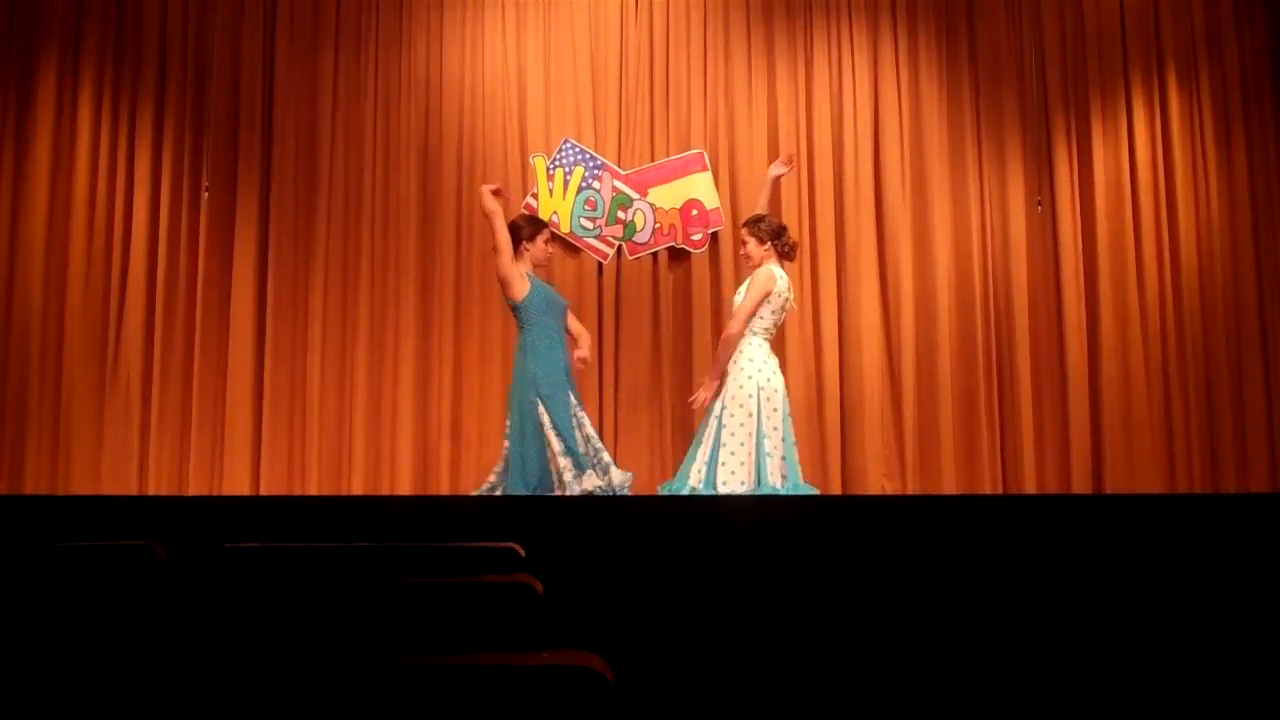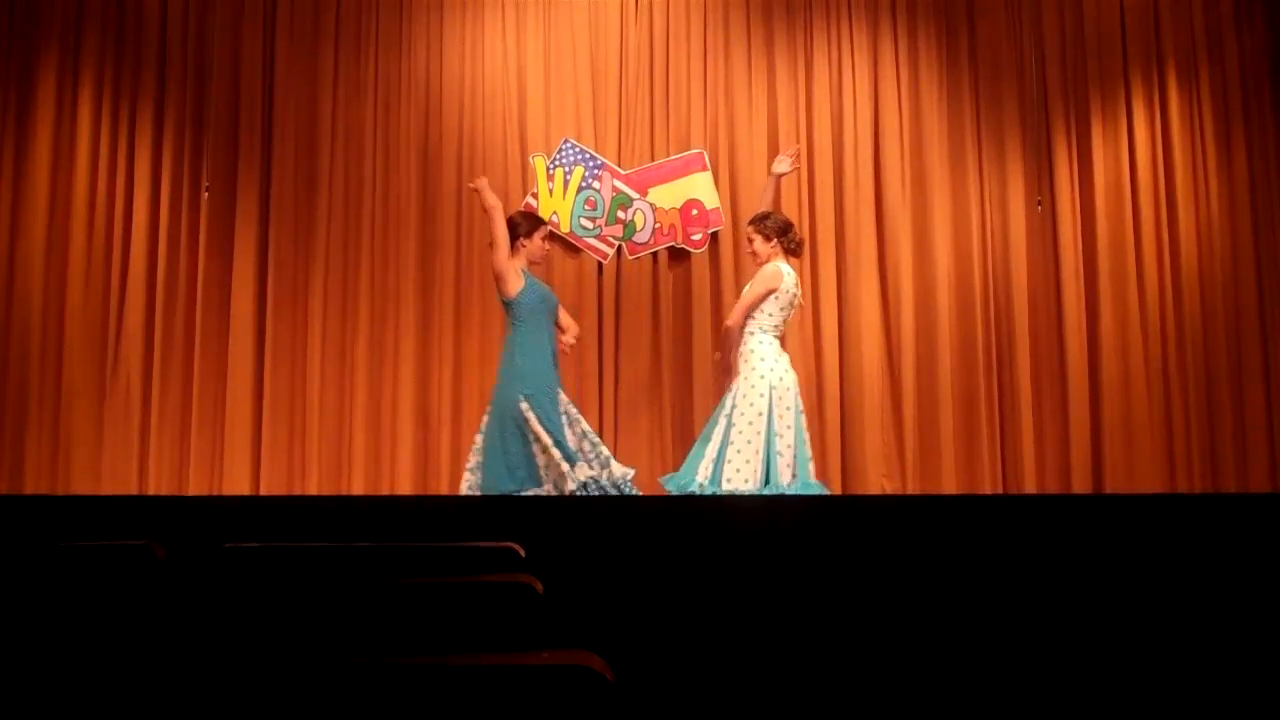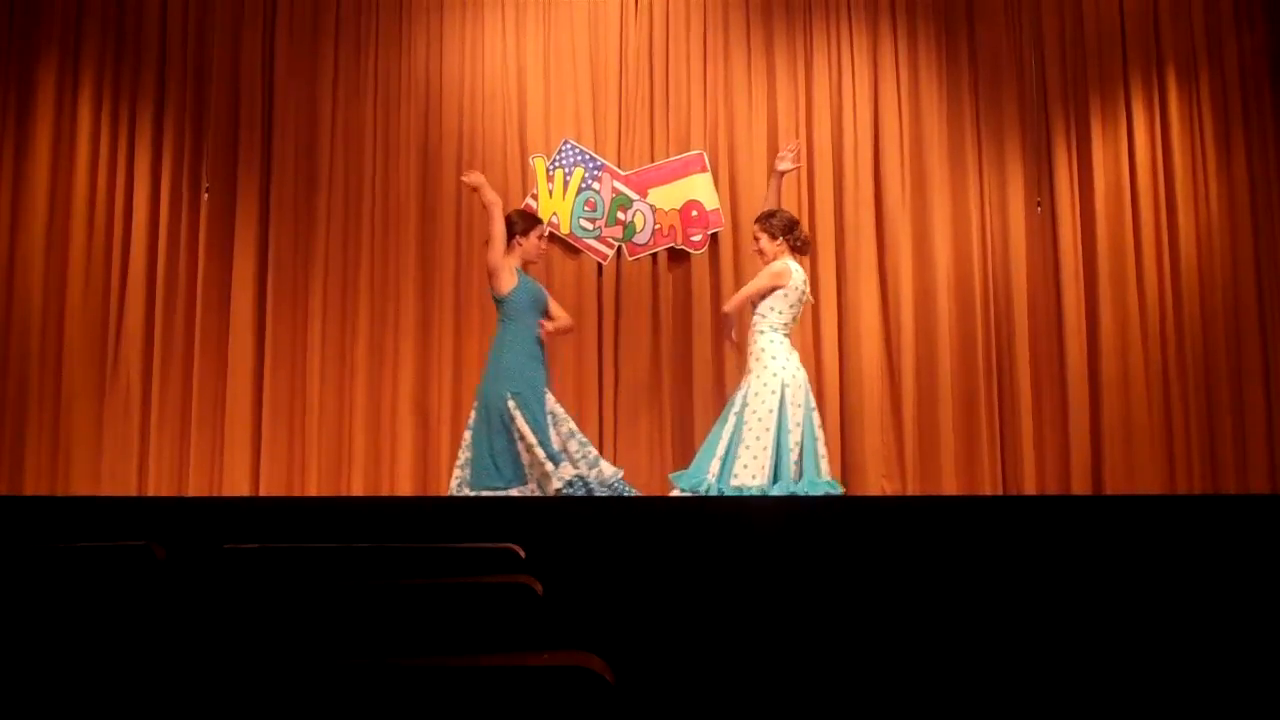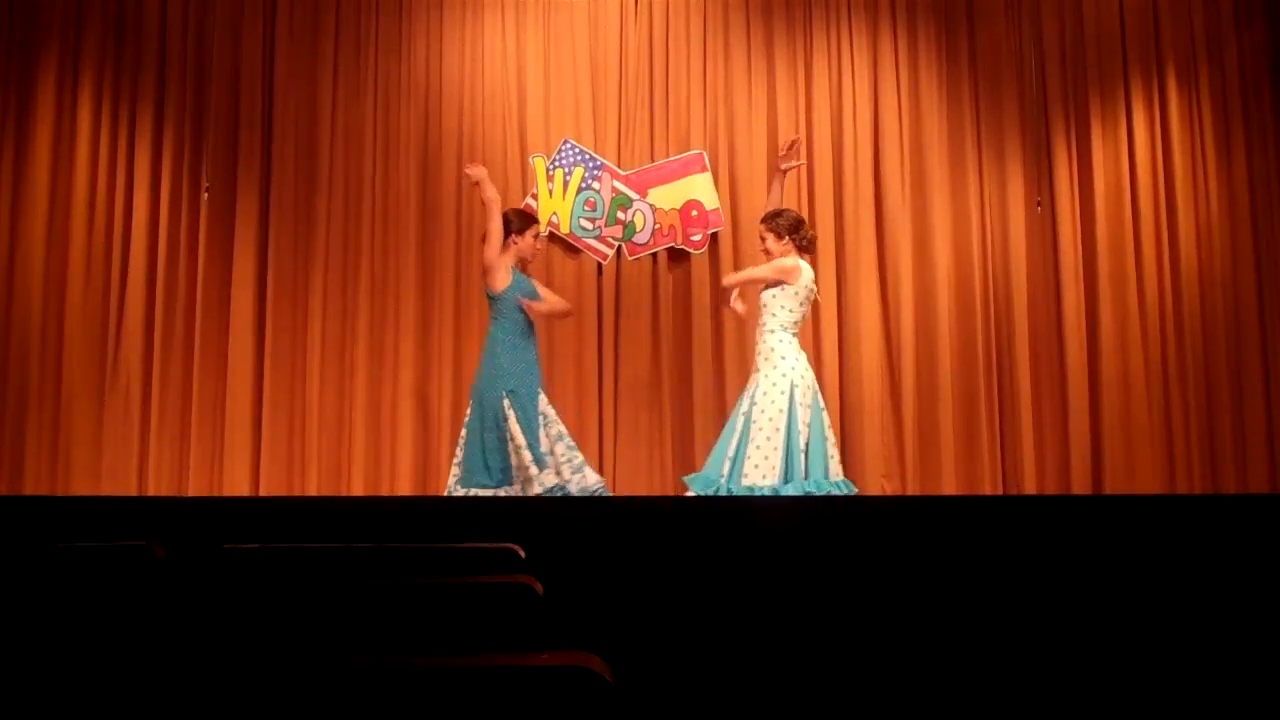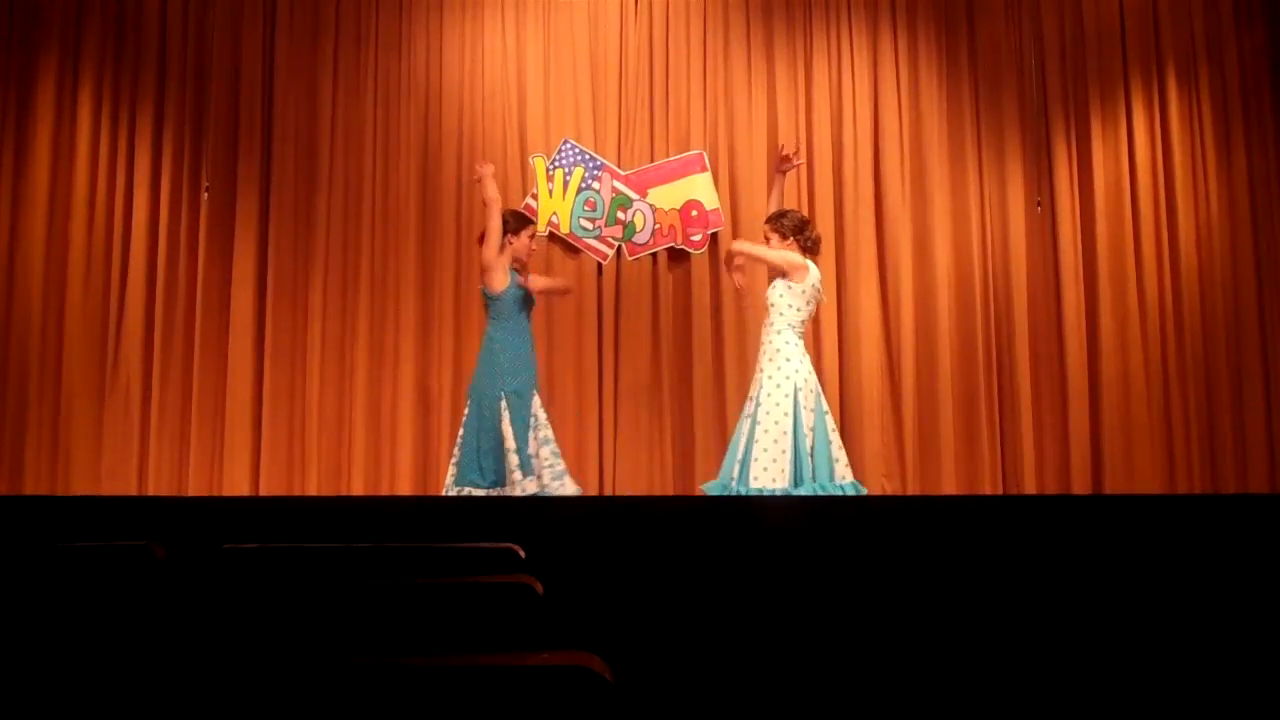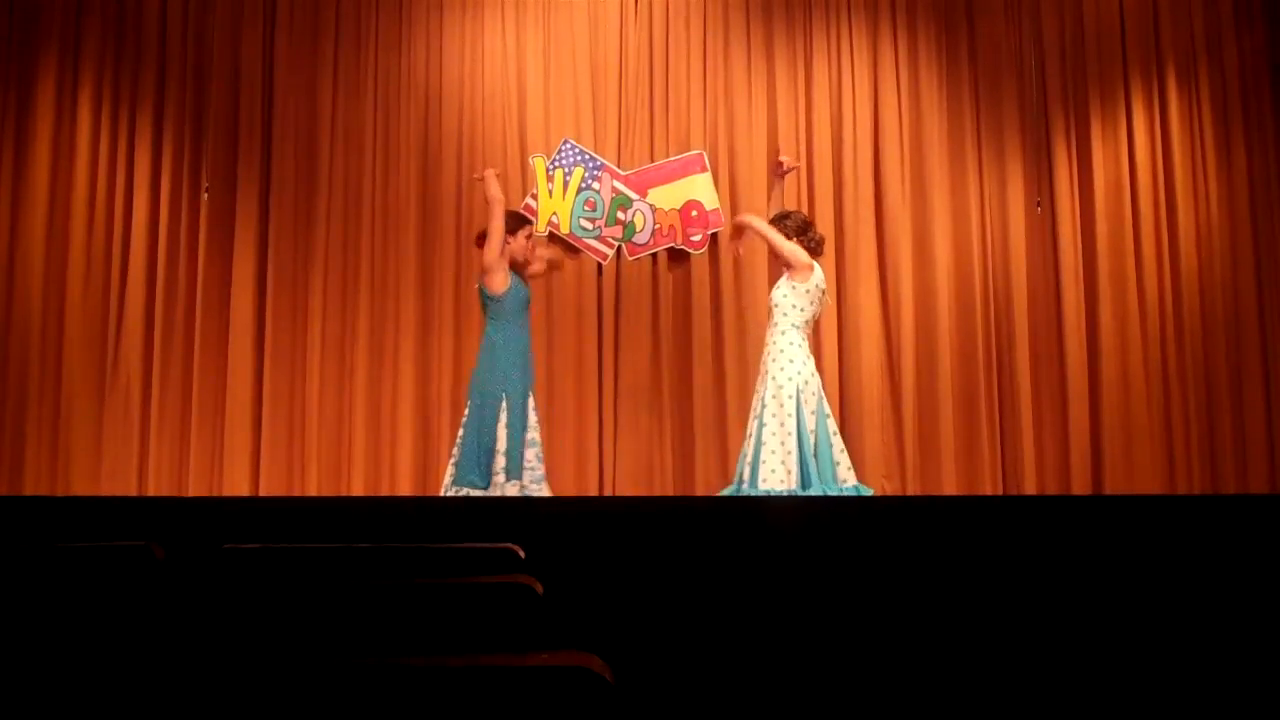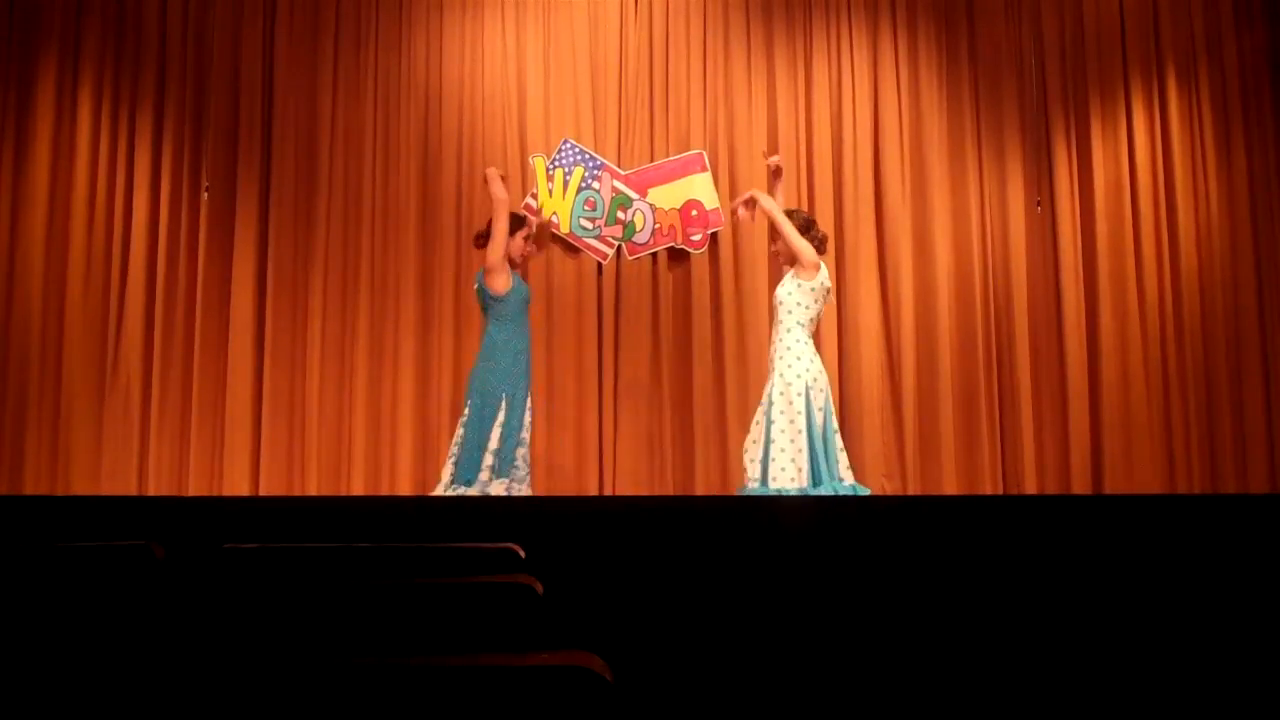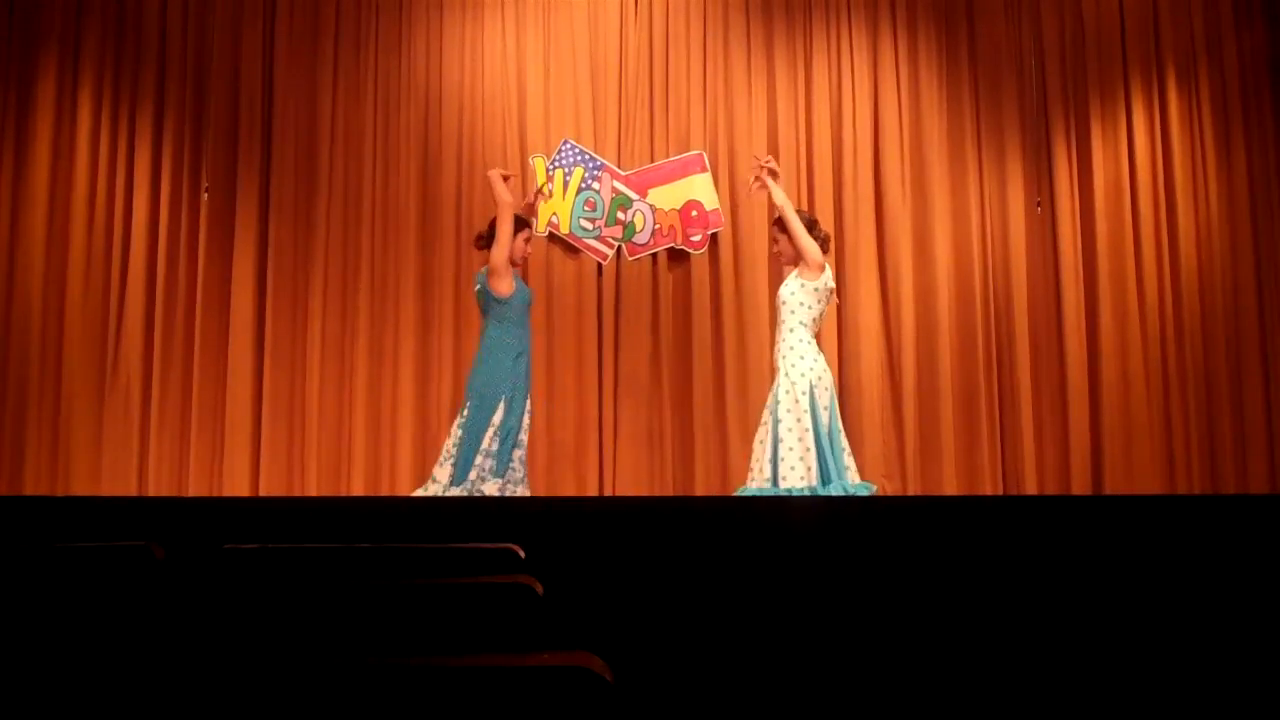
dt=0.1s
person 1, frame 1
left shoulder: (766, 275)
right shoulder: (772, 274)
left elbow: (734, 329)
right elbow: (759, 225)
left wrist: (712, 379)
right wrist: (771, 181)
left hip: (752, 373)
right hip: (752, 372)
left knee: (743, 461)
right knee: (748, 460)
person 1, frame 2
left shoulder: (773, 273)
right shoulder: (779, 272)
left elbow: (733, 322)
right elbow: (764, 223)
left wrist: (725, 359)
right wrist: (774, 179)
left hip: (762, 373)
right hip: (762, 372)
left knee: (748, 461)
right knee: (760, 461)
person 1, frame 3
left shoulder: (780, 270)
right shoulder: (788, 269)
left elbow: (729, 307)
right elbow: (771, 220)
left wrist: (731, 331)
right wrist: (777, 176)
left hip: (773, 371)
right hip: (772, 371)
left knee: (759, 459)
right knee: (773, 460)
person 1, frame 4
left shoulder: (790, 267)
right shoulder: (789, 268)
left elbow: (730, 281)
right elbow: (773, 223)
left wrist: (735, 296)
right wrist: (779, 176)
left hip: (781, 371)
right hip: (779, 369)
left knee: (769, 458)
right knee: (779, 458)
person 1, frame 5
left shoulder: (799, 266)
right shoulder: (791, 268)
left elbow: (738, 247)
right elbow: (777, 221)
left wrist: (733, 261)
right wrist: (779, 176)
left hip: (785, 372)
right hip: (781, 371)
left knee: (776, 458)
right knee: (783, 458)
person 1, frame 6
left shoulder: (805, 267)
right shoulder: (796, 273)
left elbow: (757, 224)
right elbow: (773, 222)
left wrist: (740, 227)
right wrist: (779, 179)
left hip: (789, 373)
right hip: (783, 372)
left knee: (780, 462)
right knee: (790, 459)
person 1, frame 7
left shoulder: (811, 265)
right shoulder: (800, 271)
left elbow: (773, 212)
right elbow: (778, 218)
left wrist: (754, 196)
right wrist: (776, 179)
left hip: (797, 370)
right hip: (790, 370)
left knee: (789, 458)
right knee: (794, 457)
person 1, frame 8
left shoulder: (816, 265)
right shoulder: (803, 272)
left elbow: (786, 210)
right elbow: (786, 217)
left wrist: (770, 182)
right wrist: (771, 180)
left hip: (801, 371)
right hip: (795, 371)
left knee: (798, 461)
right knee: (797, 461)
person 2, frame 1
left shoulder: (542, 288)
right shoulder: (513, 277)
left elbow: (576, 328)
right elbow: (493, 212)
left wrist: (582, 347)
right wrist: (486, 193)
left hip: (556, 386)
right hip: (537, 387)
right knee: (563, 465)
person 2, frame 2
left shoulder: (536, 285)
right shoulder: (508, 274)
left elbow: (571, 325)
right elbow: (494, 208)
left wrist: (569, 336)
right wrist: (483, 189)
left hip: (540, 385)
right hip: (524, 385)
left knee: (533, 466)
right knee: (566, 458)
person 2, frame 3
left shoulder: (530, 284)
right shoulder: (501, 271)
left elbow: (566, 319)
right elbow: (494, 205)
left wrist: (554, 326)
right wrist: (480, 185)
left hip: (528, 383)
right hip: (512, 384)
left knee: (523, 465)
right knee: (554, 457)
person 2, frame 4
left shoulder: (521, 279)
right shoulder: (495, 268)
left elbow: (566, 306)
right elbow: (492, 204)
left wrist: (545, 307)
right wrist: (482, 180)
left hip: (520, 381)
right hip: (505, 382)
left knee: (506, 461)
right knee: (534, 458)
person 2, frame 5
left shoulder: (518, 278)
right shoulder: (493, 269)
left elbow: (563, 286)
right elbow: (493, 203)
left wrist: (543, 285)
right wrist: (486, 177)
left hip: (516, 382)
right hip: (501, 383)
left knee: (498, 462)
right knee: (524, 461)
person 2, frame 6
left shoulder: (511, 275)
right shoulder: (493, 269)
left elbow: (549, 262)
right elbow: (496, 204)
left wrist: (544, 257)
right wrist: (490, 178)
left hip: (509, 382)
right hip: (500, 383)
left knee: (493, 467)
right knee: (505, 467)
person 2, frame 7
left shoulder: (504, 275)
right shoulder: (495, 271)
right elbow: (500, 205)
left wrist: (534, 228)
right wrist: (493, 177)
left hip: (506, 382)
right hip: (498, 383)
left knee: (495, 463)
right knee: (494, 465)
person 2, frame 8
left shoulder: (491, 276)
right shoulder: (497, 272)
left elbow: (508, 216)
right elbow: (505, 206)
left wrist: (527, 208)
right wrist: (495, 179)
left hip: (498, 383)
right hip: (498, 384)
left knee: (489, 467)
right knee: (484, 469)
